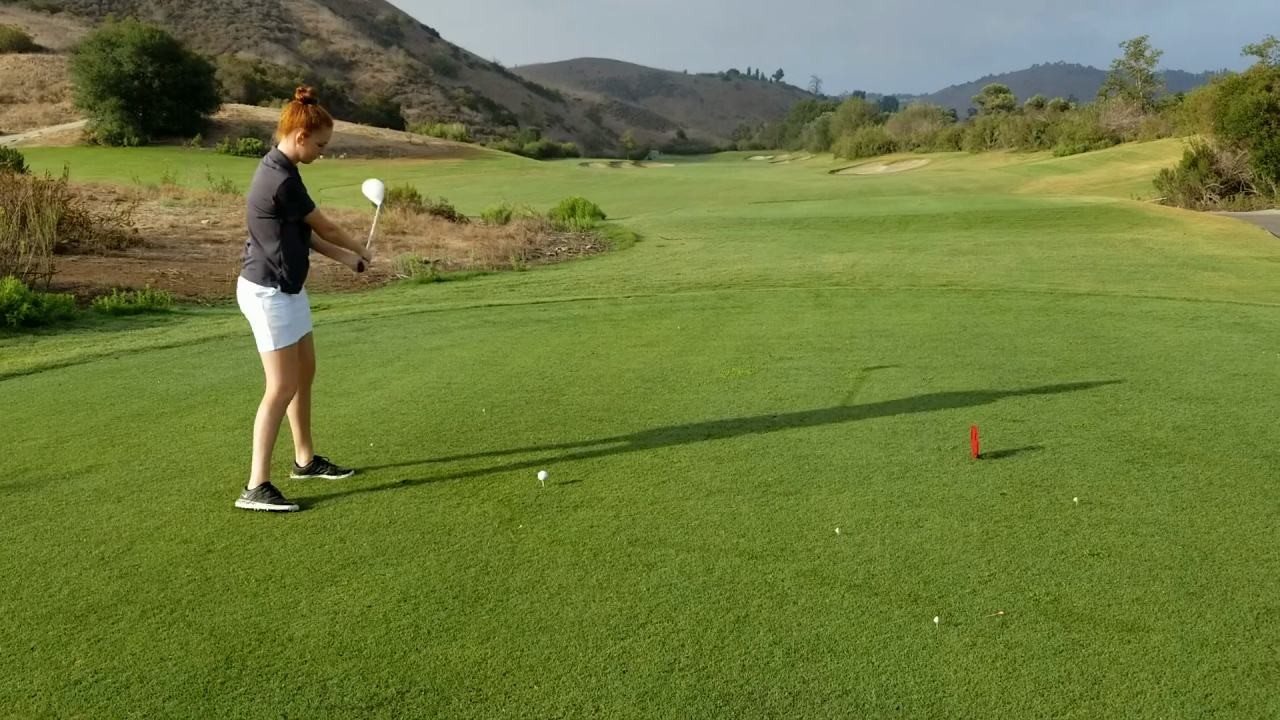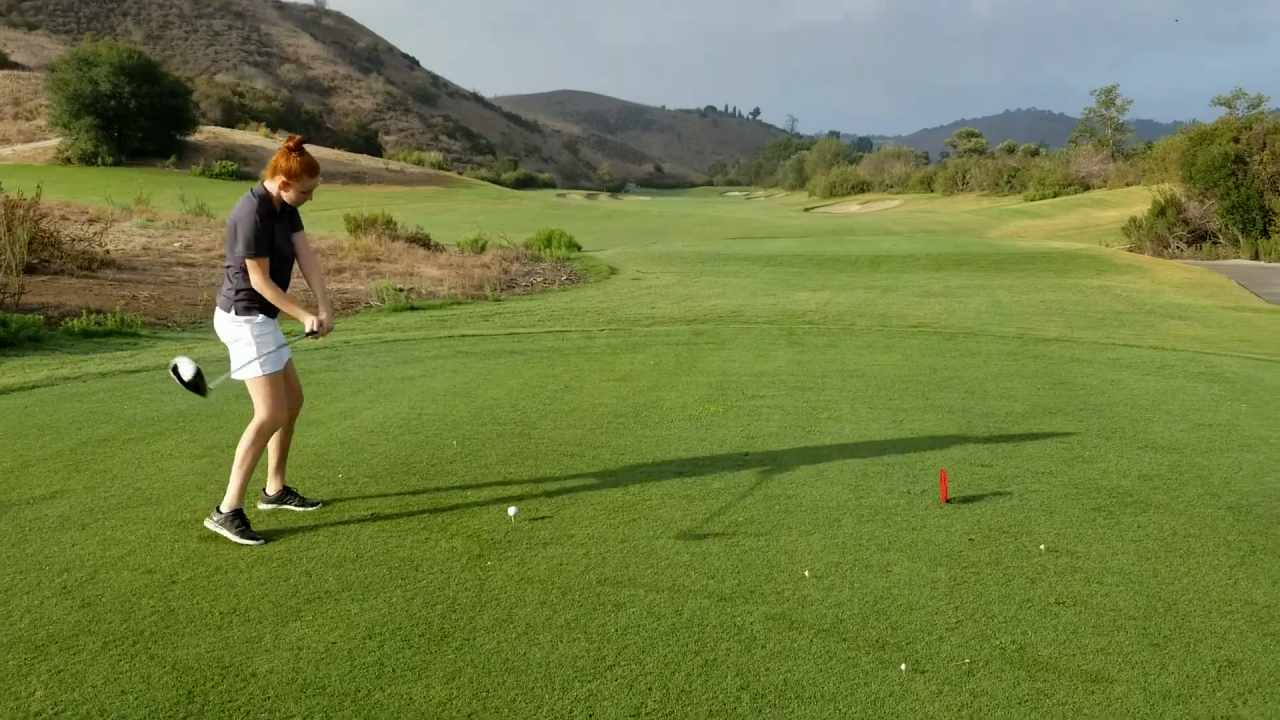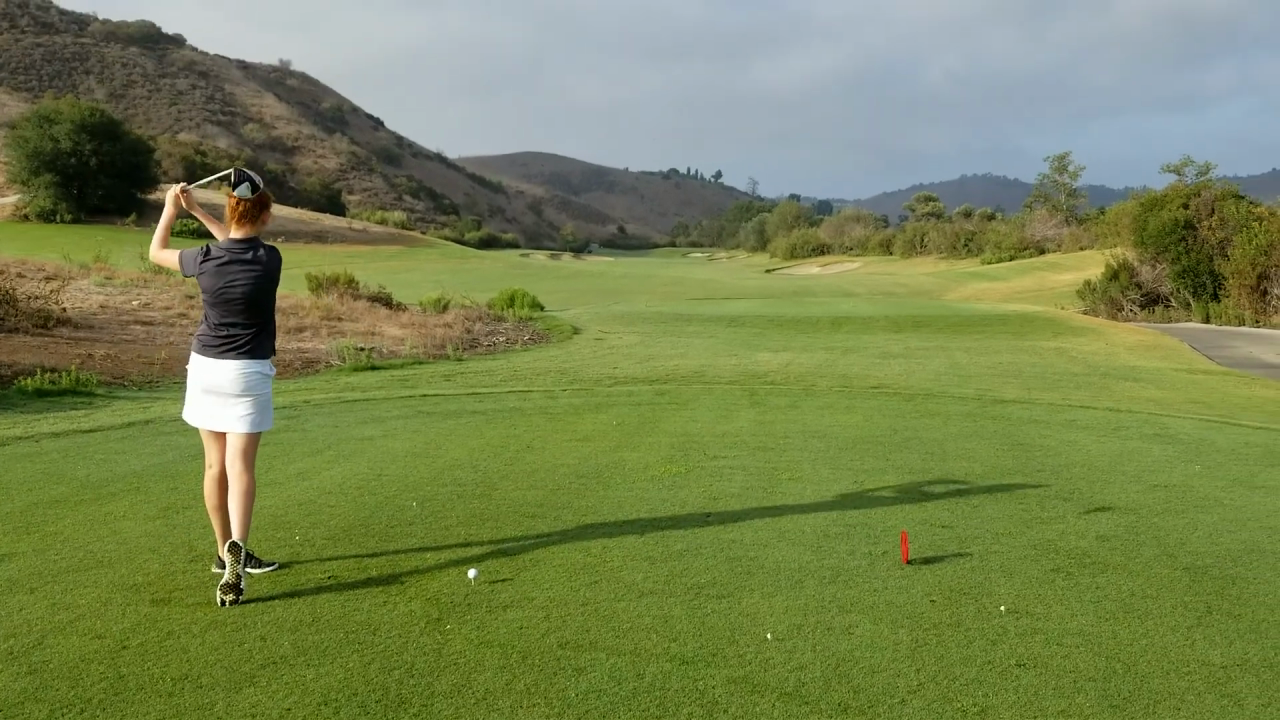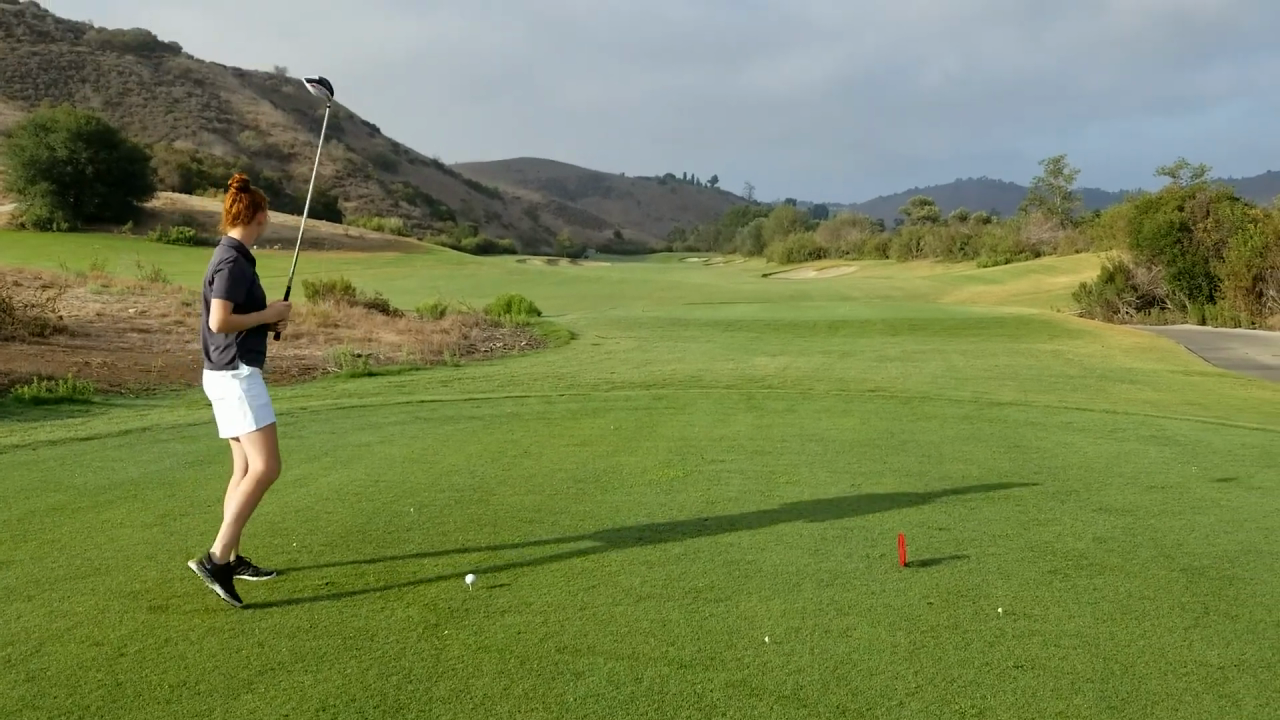
dt=1s
person 1, frame 1
left shoulder: (276, 167)
right shoulder: (283, 181)
left elbow: (303, 231)
right elbow: (322, 225)
left wrist: (341, 254)
right wrist: (357, 247)
left hip: (280, 287)
right hip: (269, 291)
left knee: (304, 373)
right knee: (281, 387)
left ankle: (305, 458)
right ankle: (256, 486)
person 1, frame 2
left shoulder: (286, 209)
right shoulder: (253, 213)
left elbow: (308, 262)
right elbow: (261, 282)
left wrist: (323, 308)
right wrist: (302, 316)
left hip: (259, 320)
right hip: (244, 320)
left knee: (293, 401)
right knee: (271, 414)
left ankle: (275, 488)
right ankle: (227, 510)
person 1, frame 3
left shoulder: (205, 260)
right shoulder: (270, 259)
left elbow: (156, 252)
left wrist: (173, 206)
right wrist: (196, 210)
left hip: (206, 368)
right hip: (249, 373)
left knee: (214, 465)
right knee: (240, 466)
left ankle: (226, 552)
right ankle: (235, 548)
person 1, frame 4
left shoulder: (231, 256)
right shoulder: (232, 260)
right elbow: (219, 322)
left wrist: (270, 317)
right wrist: (267, 314)
left hip: (231, 373)
right hip: (235, 374)
left knee: (245, 469)
right knee: (266, 467)
left ankle: (228, 558)
right ankle: (215, 558)
